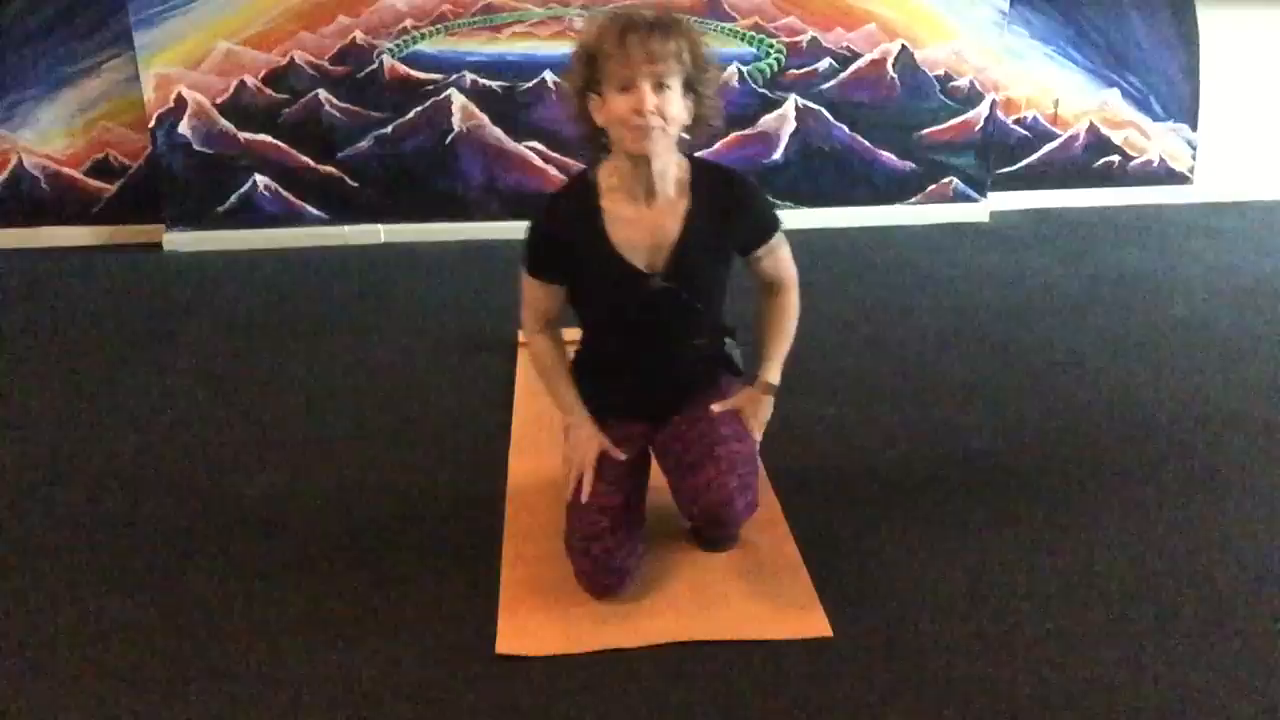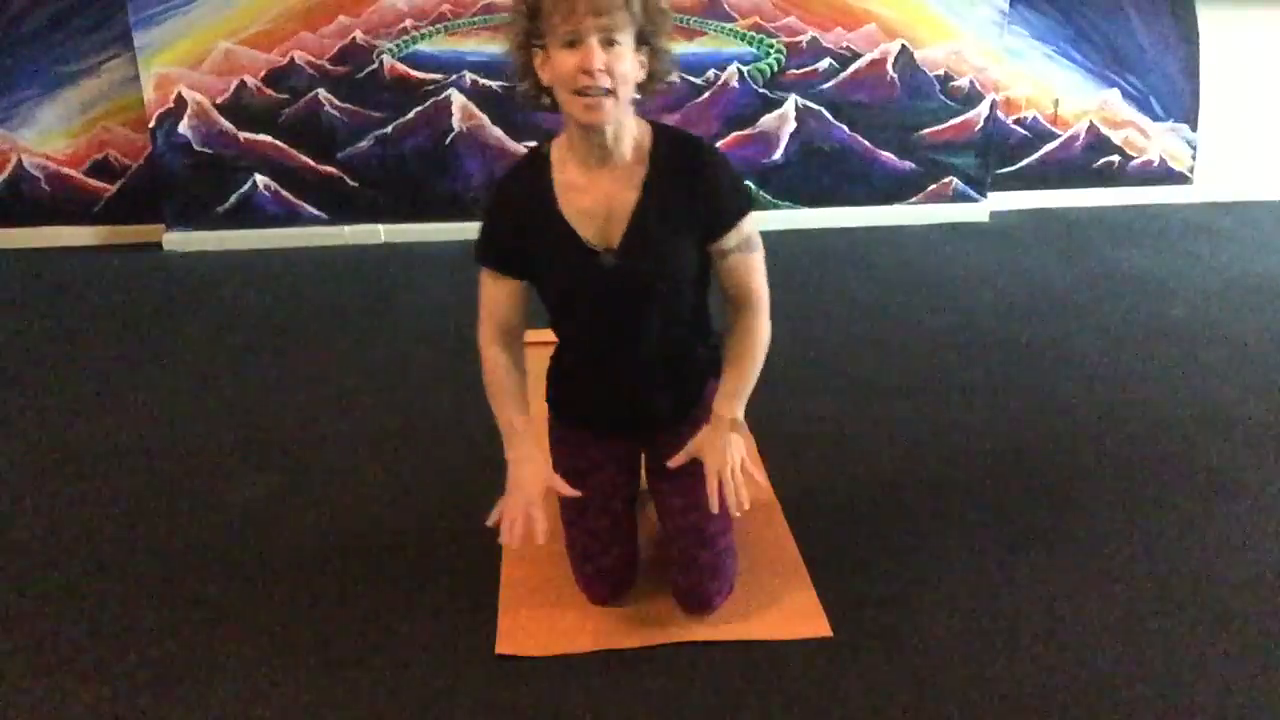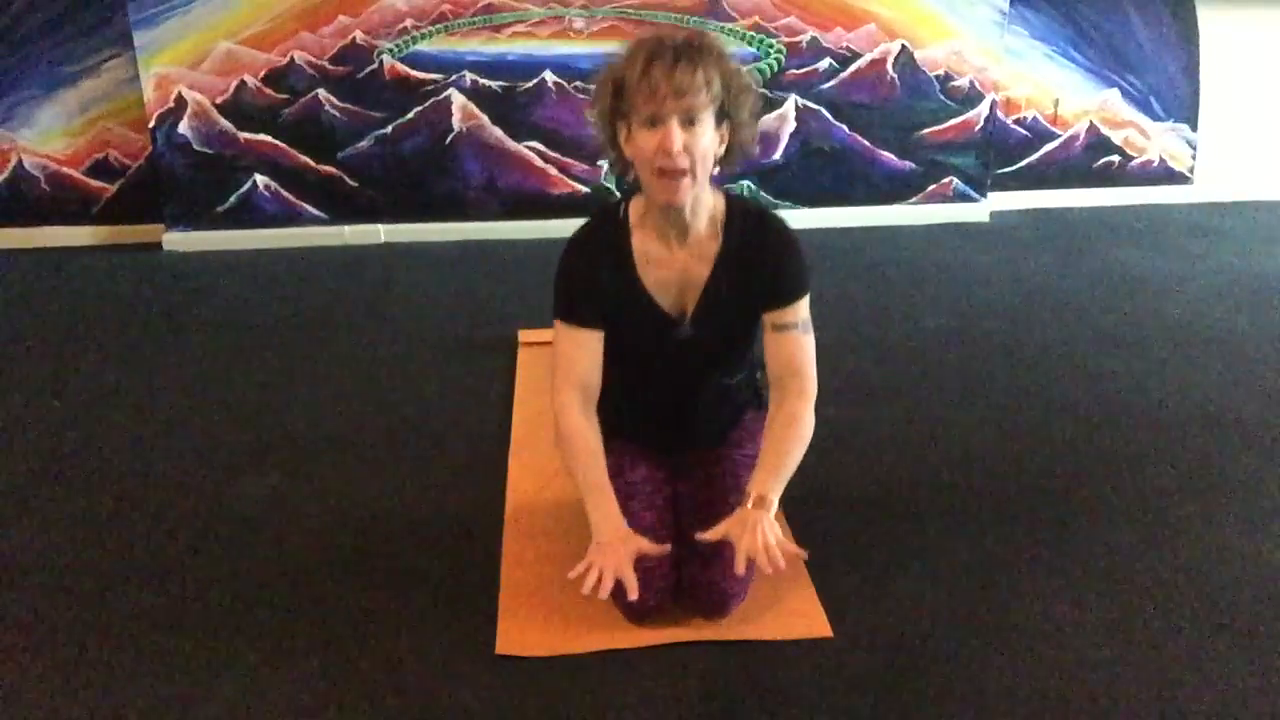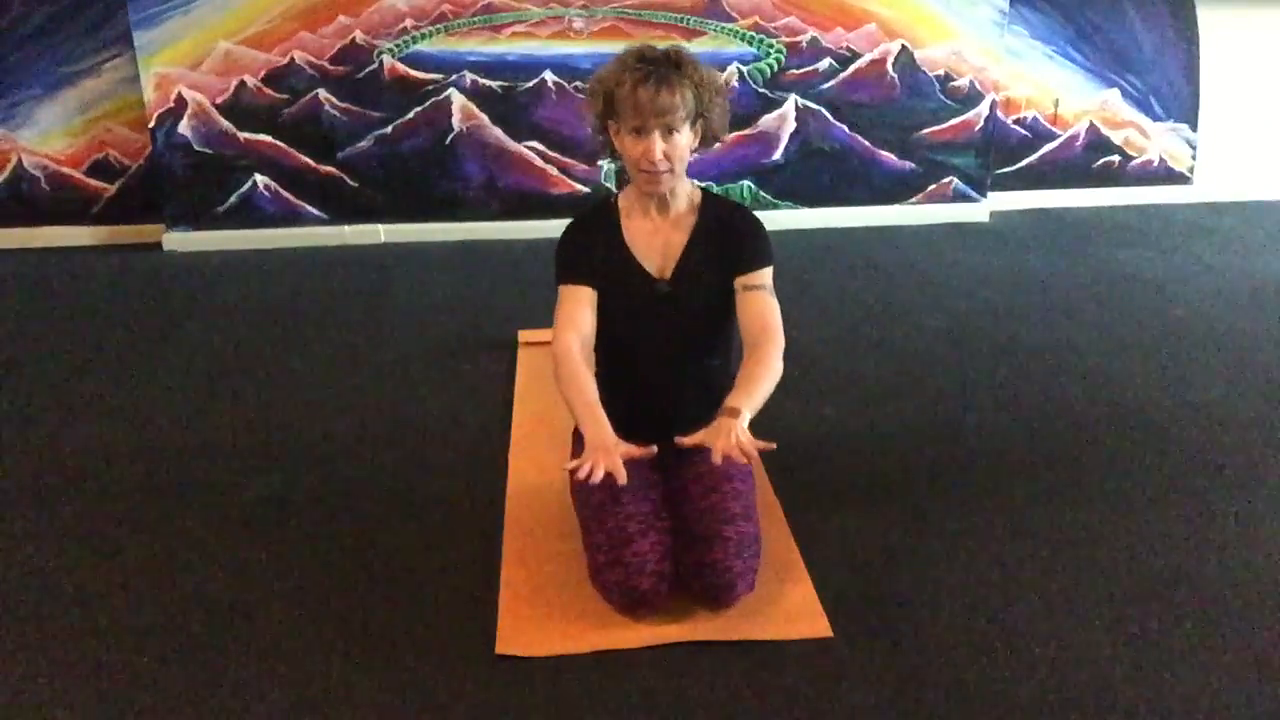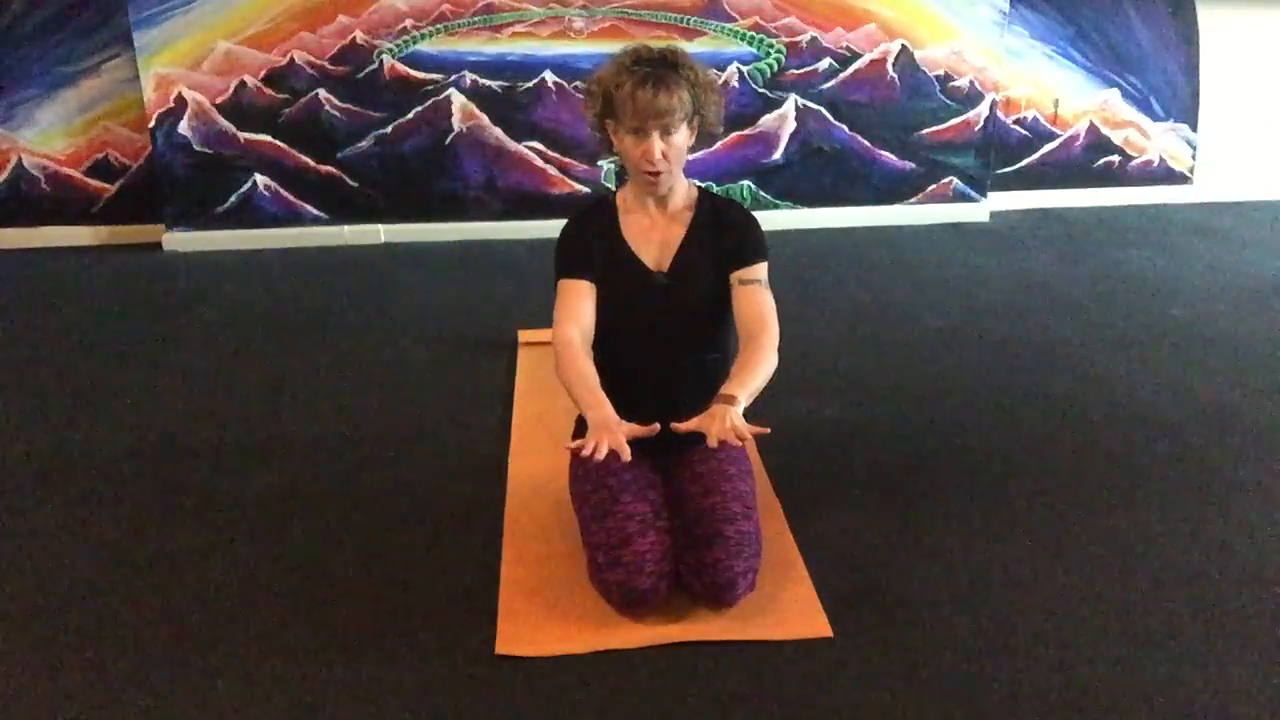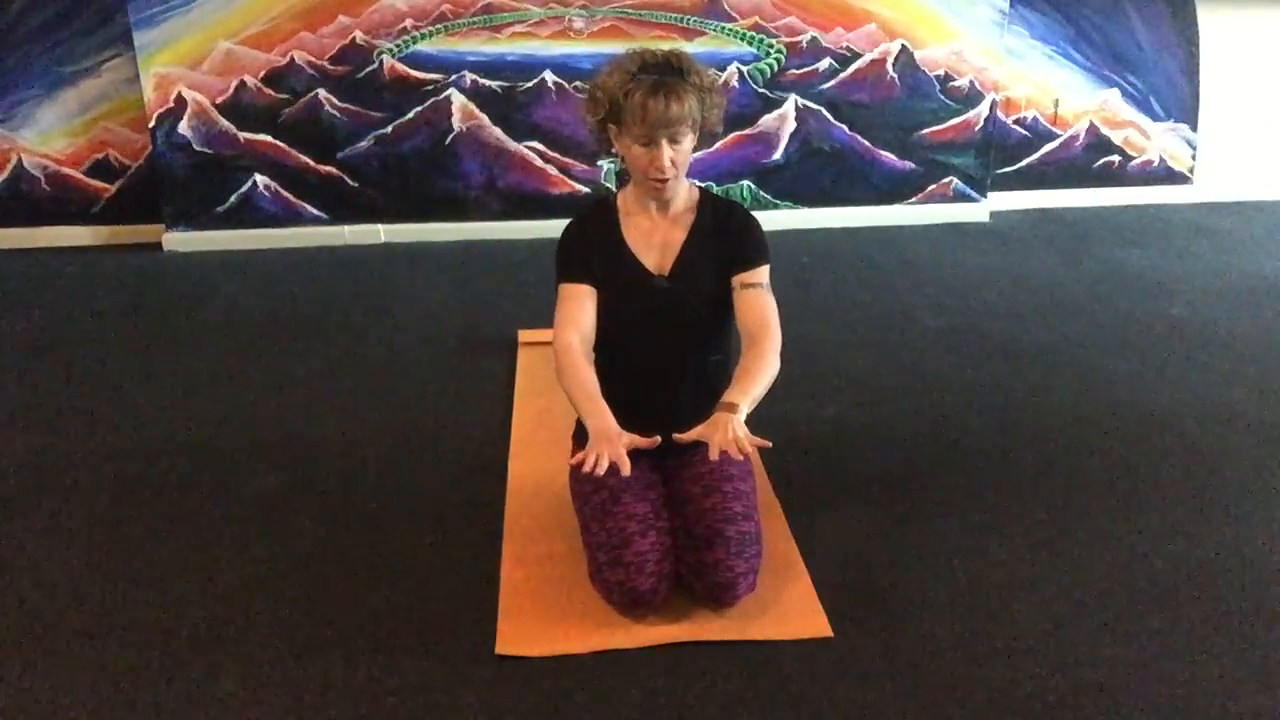
dt=0.7s
person 1, frame 1
left shoulder: (731, 198)
right shoulder: (564, 216)
left elbow: (782, 286)
right elbow: (539, 329)
left wrist: (766, 384)
right wrist: (576, 422)
left hip: (701, 387)
right hip: (607, 401)
left knee: (722, 512)
right knee: (604, 574)
right ankle: (630, 470)
person 1, frame 2
left shoulder: (698, 170)
right shoulder: (519, 195)
left elbow: (751, 306)
right elbow: (498, 338)
left wrist: (728, 423)
right wrist: (522, 452)
left hip: (688, 403)
right hip: (584, 417)
left knee: (704, 593)
right knee: (604, 586)
left ankle: (669, 502)
right ankle: (619, 491)
person 1, frame 3
left shoulder: (767, 244)
right shoulder: (592, 251)
left elbow: (796, 393)
right elbow: (574, 399)
left wrist: (760, 503)
right wrist: (607, 523)
left hip: (725, 428)
right hip: (629, 433)
left knee: (716, 594)
right knee: (643, 596)
left ankle: (693, 495)
right ankle: (655, 497)
person 1, frame 4
left shoulder: (735, 229)
right shoulder: (588, 234)
left elbow: (767, 345)
right elbow: (571, 346)
left wrist: (733, 416)
right wrist: (597, 431)
left hip: (705, 431)
right hip: (619, 434)
left knee: (724, 581)
right knee: (637, 588)
left ankle: (679, 498)
right ankle: (645, 495)
person 1, frame 5
left shoulder: (731, 225)
right shoulder: (587, 230)
left elbow: (762, 338)
right elbow: (571, 339)
left wrist: (728, 404)
right wrist: (601, 417)
left hip: (703, 433)
right hip: (617, 432)
left knee: (726, 582)
right knee: (635, 588)
left ankle: (676, 497)
right ankle: (645, 497)
person 1, frame 6
left shoulder: (733, 226)
right shoulder: (588, 232)
left elbow: (765, 342)
right elbow: (571, 344)
left wrist: (731, 412)
right wrist: (602, 427)
left hip: (704, 431)
right hip: (617, 433)
left knee: (726, 583)
right knee: (636, 588)
left ankle: (677, 498)
right ankle: (645, 498)
